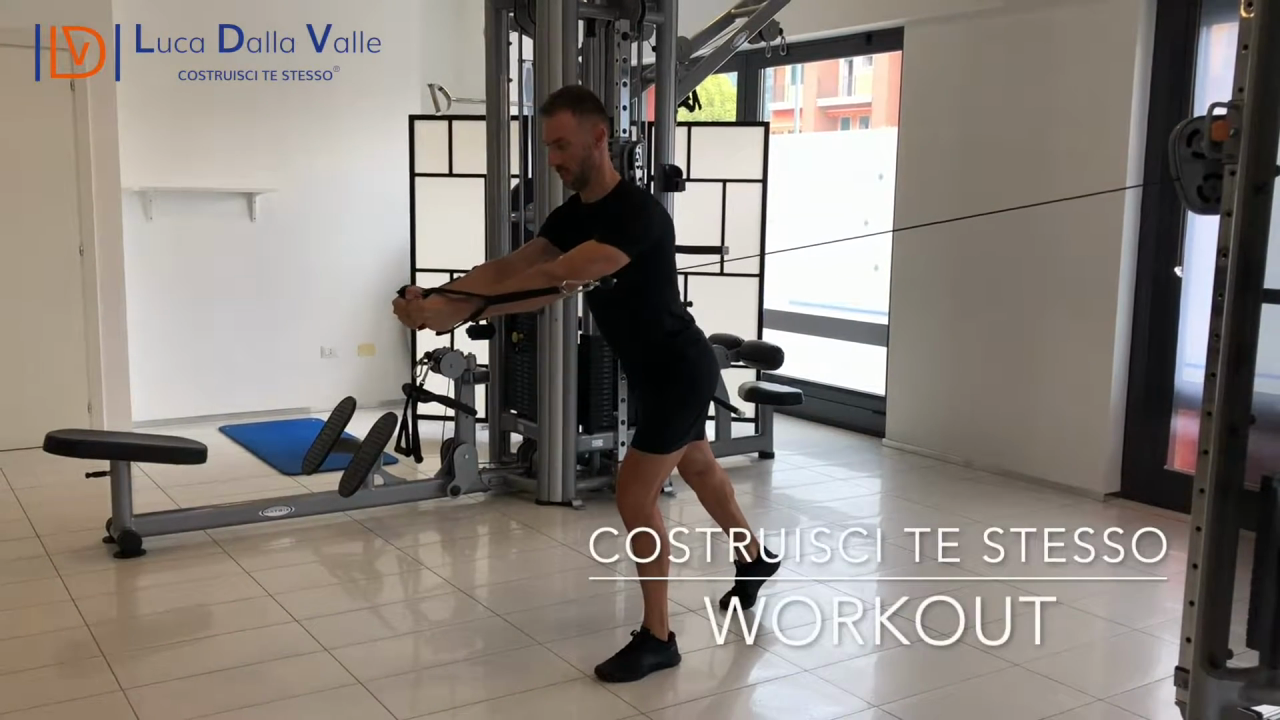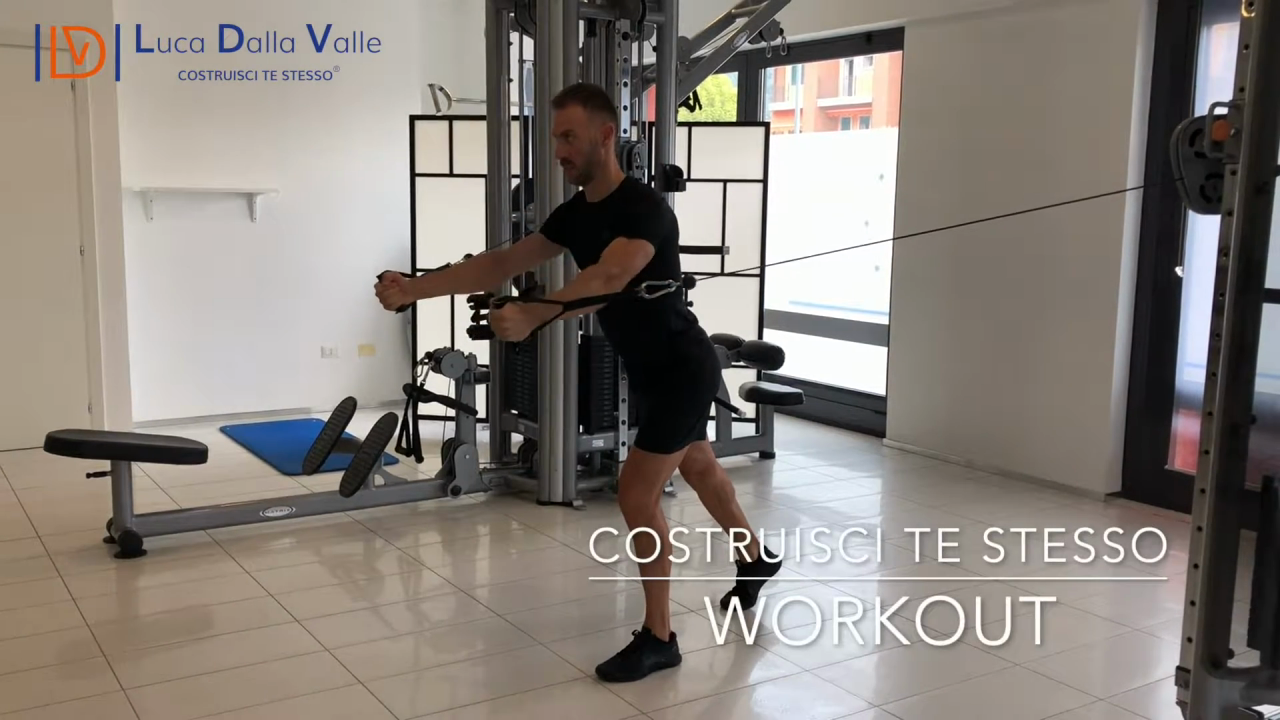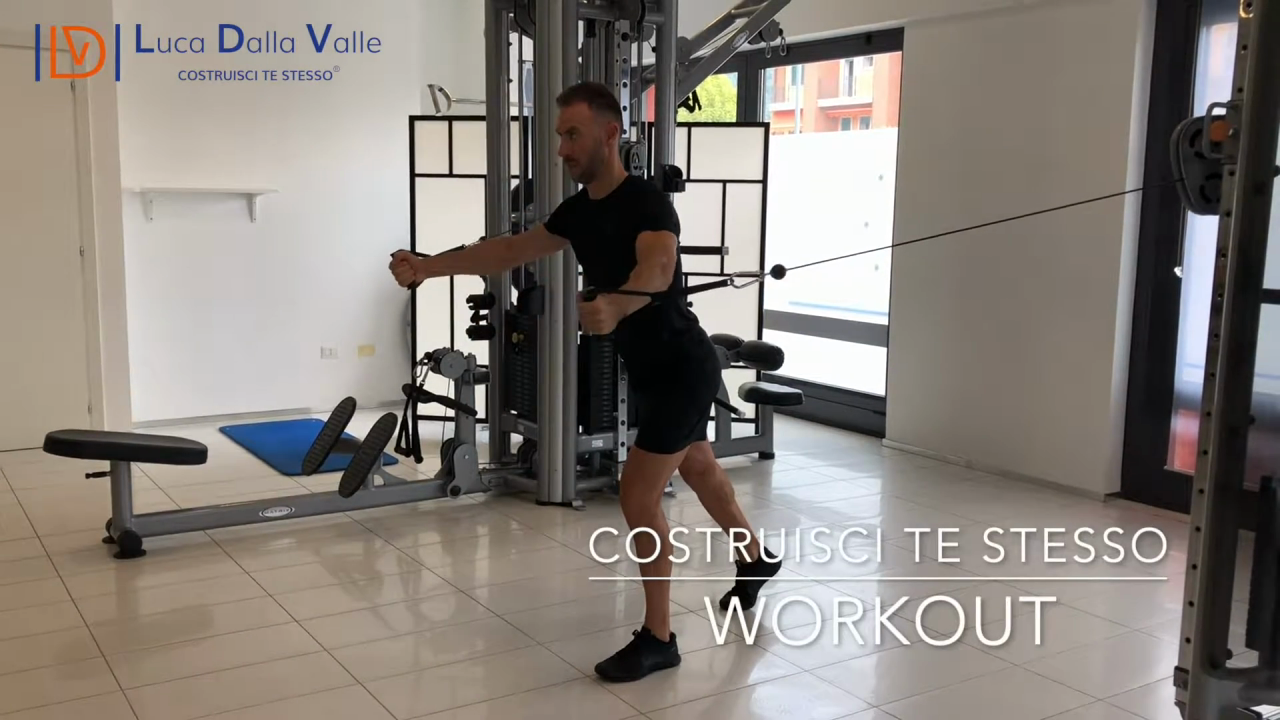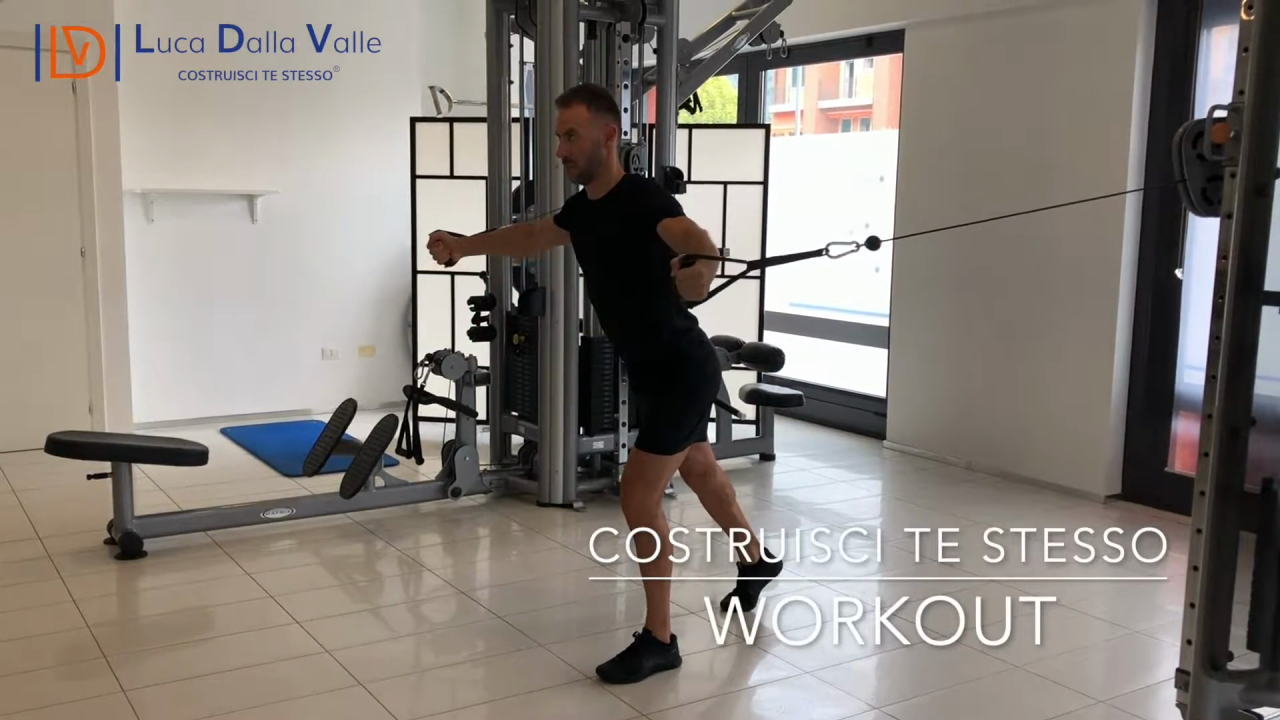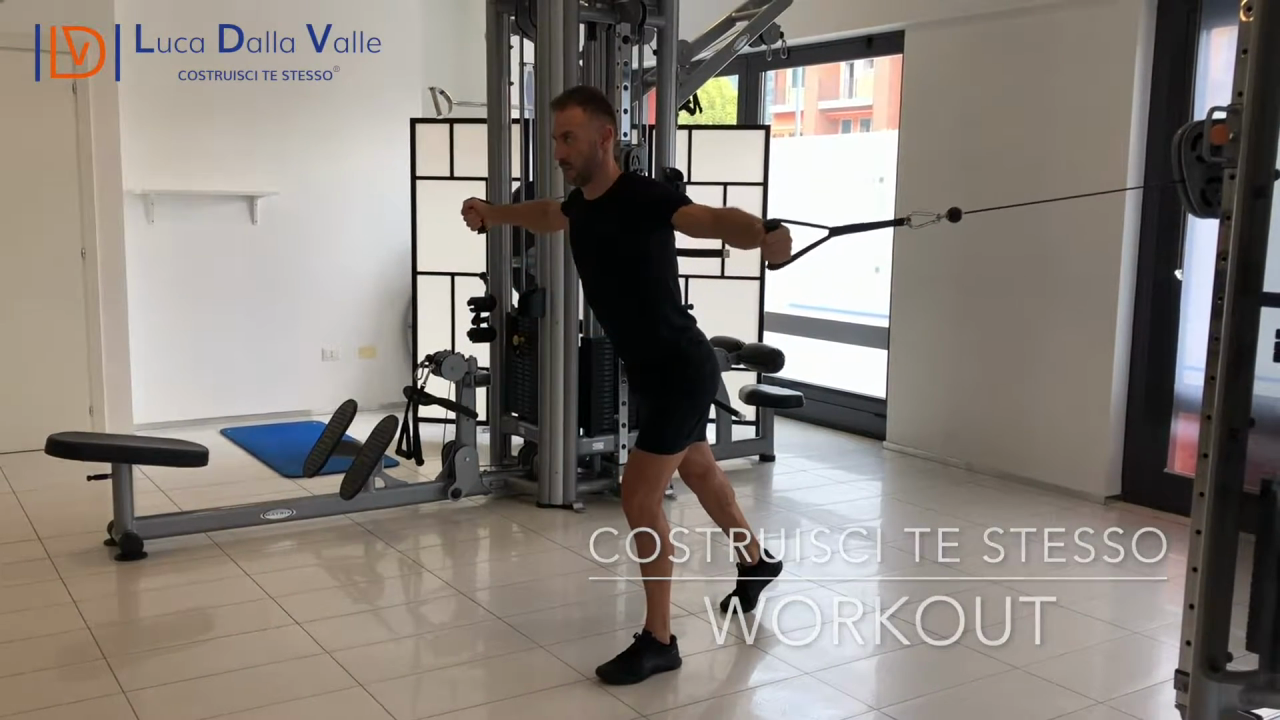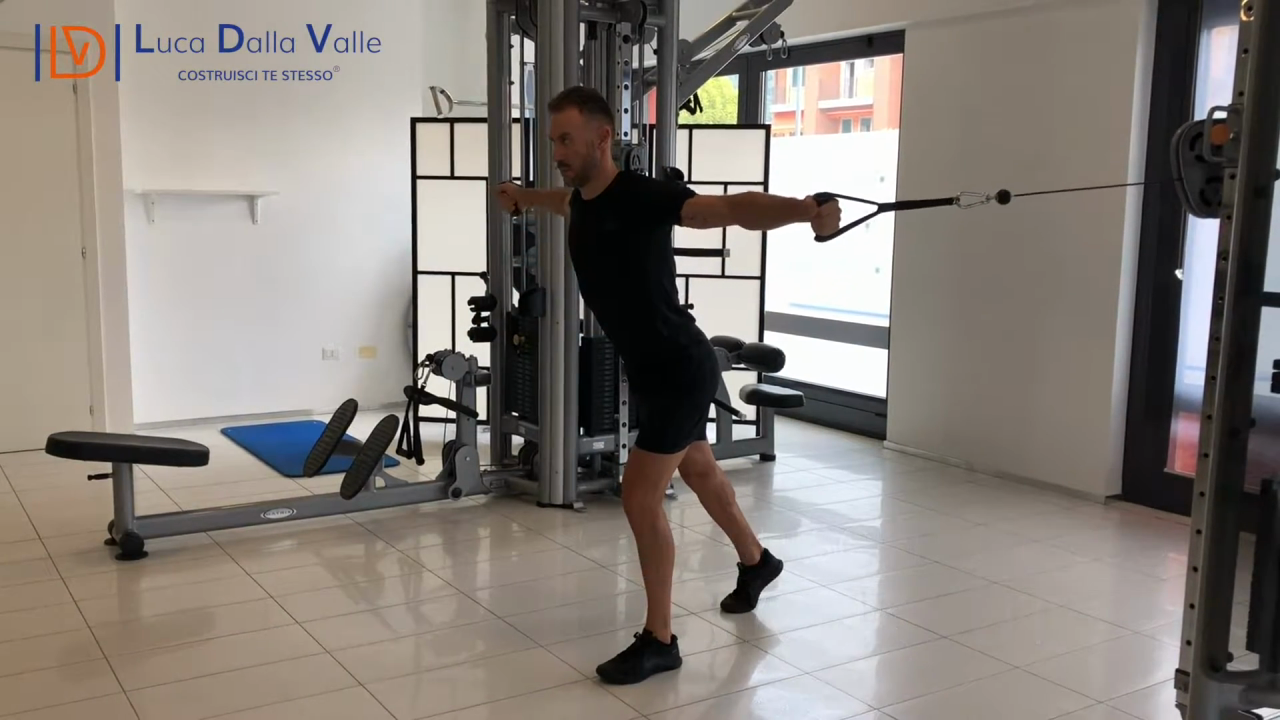
dt=0.5s
person 1, frame 1
left shoulder: (636, 213)
right shoulder: (573, 215)
left elbow: (559, 281)
right elbow: (509, 267)
left wrist: (461, 310)
right wrist: (433, 300)
left hip: (679, 369)
right hip: (650, 369)
left knee: (634, 494)
right knee: (698, 469)
left ankle: (657, 638)
right ankle: (754, 558)
person 1, frame 2
left shoulder: (643, 209)
right shoulder: (575, 213)
left elbow: (607, 278)
right elbow: (503, 262)
left wrist: (531, 315)
right wrist: (415, 288)
left hip: (682, 369)
right hip: (650, 370)
left knee: (637, 496)
right knee: (699, 469)
left ankle: (657, 638)
right ankle: (755, 558)
person 1, frame 3
left shoulder: (645, 202)
right shoulder: (579, 209)
left elbow: (658, 267)
right elbow: (511, 250)
left wrist: (619, 305)
right wrist: (431, 267)
left hip: (682, 368)
right hip: (651, 369)
left knee: (638, 495)
right knee: (699, 470)
left ankle: (657, 638)
right ankle: (755, 558)
person 1, frame 4
left shoulder: (643, 200)
right shoulder: (584, 207)
left elbow: (692, 238)
right elbow: (531, 236)
left wrist: (697, 267)
right wrist: (464, 244)
left hip: (681, 369)
right hip: (652, 370)
left knee: (638, 497)
right knee: (700, 472)
left ankle: (658, 639)
right ankle: (756, 560)
person 1, frame 5
left shoulder: (644, 198)
right shoulder: (584, 202)
left elbow: (713, 221)
right elbow: (548, 215)
left wrist: (762, 235)
right wrist: (495, 213)
left hip: (682, 369)
right hip: (651, 369)
left knee: (639, 496)
right knee: (698, 471)
left ankle: (658, 641)
right ankle: (756, 562)
person 1, frame 6
left shoulder: (641, 196)
right shoulder: (584, 201)
left elbow: (731, 207)
left wrist: (805, 209)
right wrist: (522, 196)
left hip: (680, 368)
right hip: (648, 368)
left knee: (640, 496)
right knee: (697, 471)
left ankle: (658, 640)
right ankle: (756, 561)
